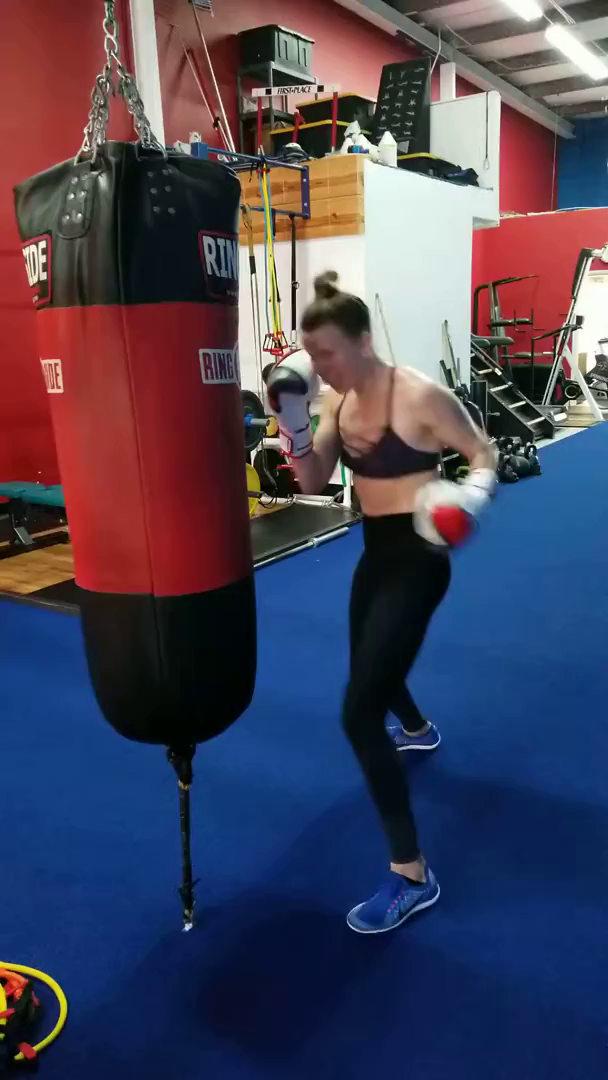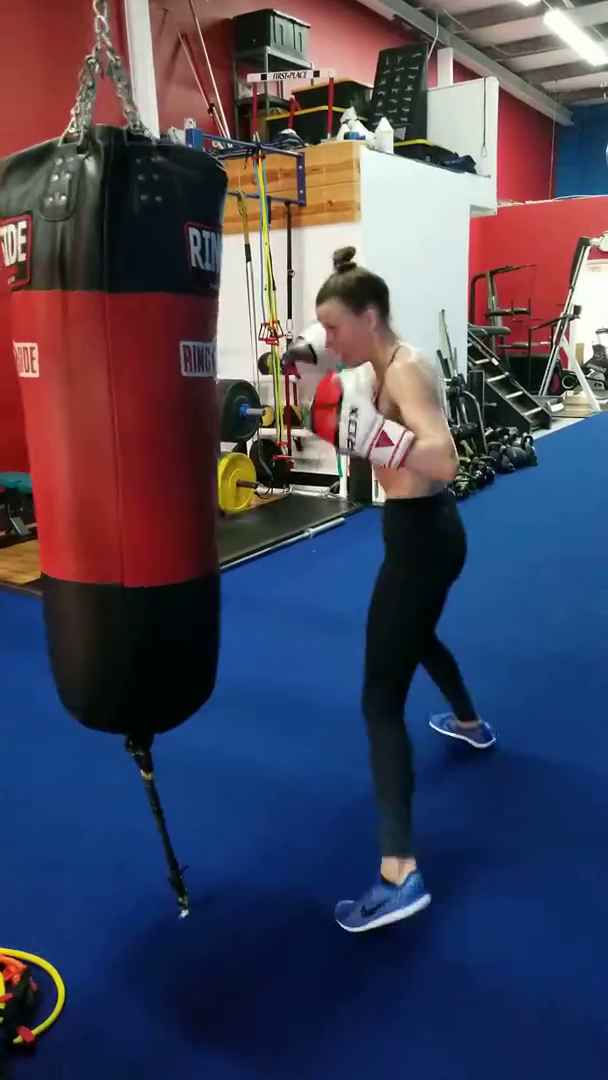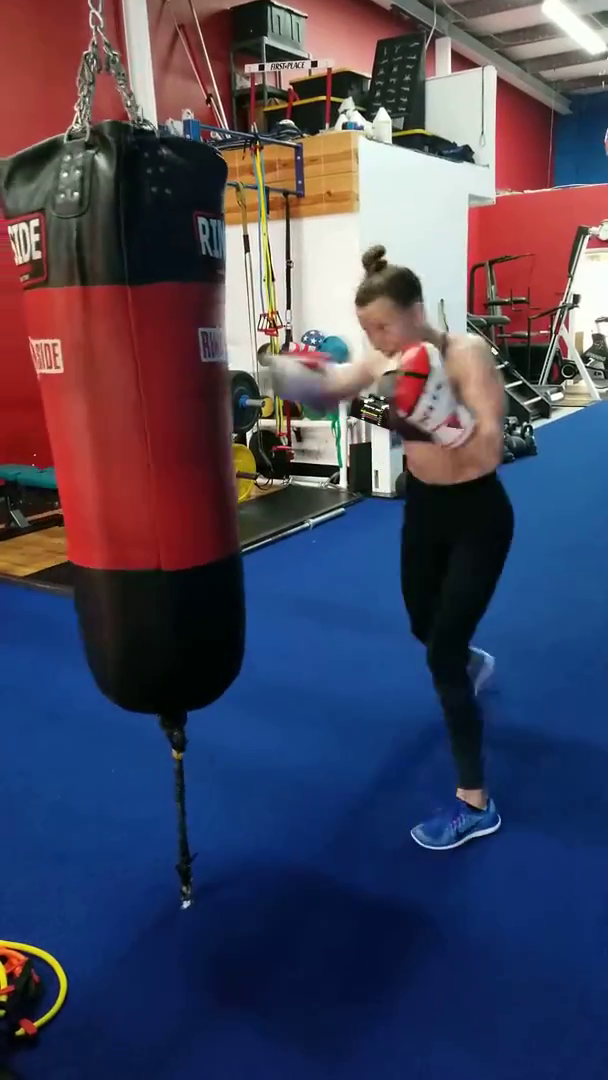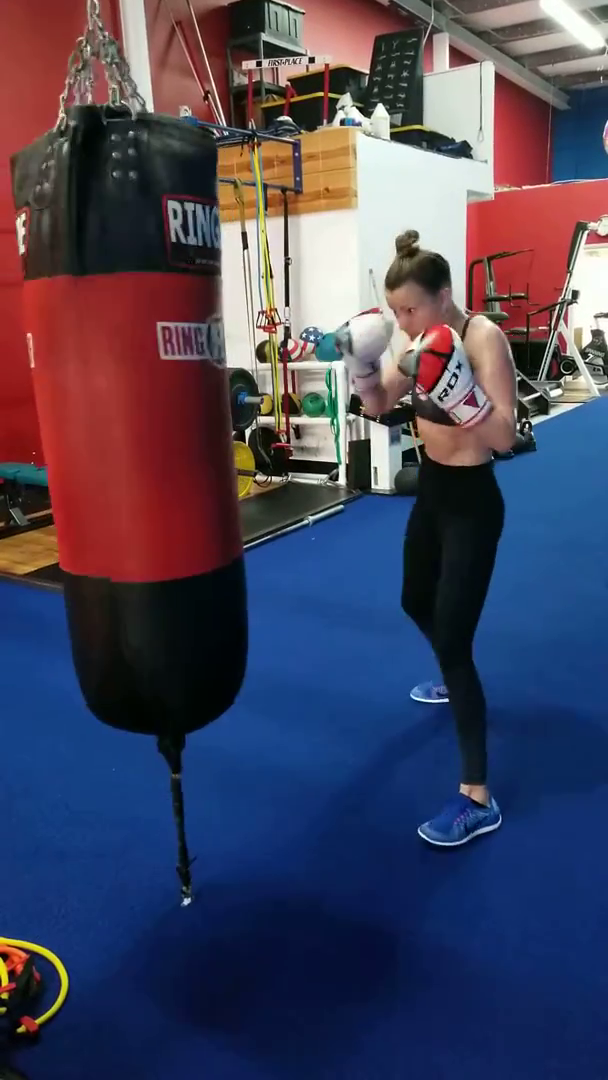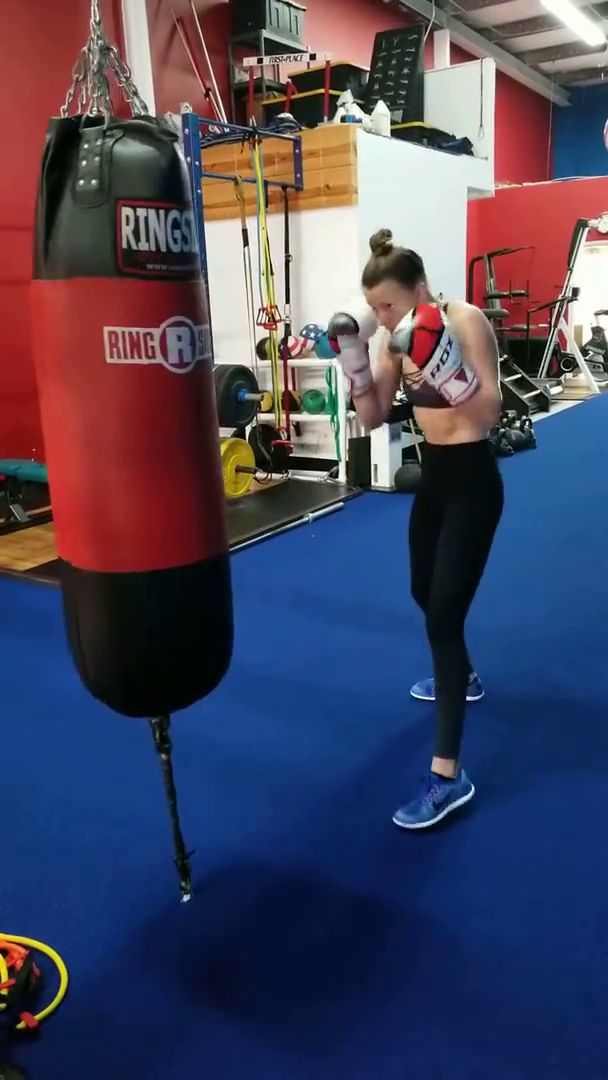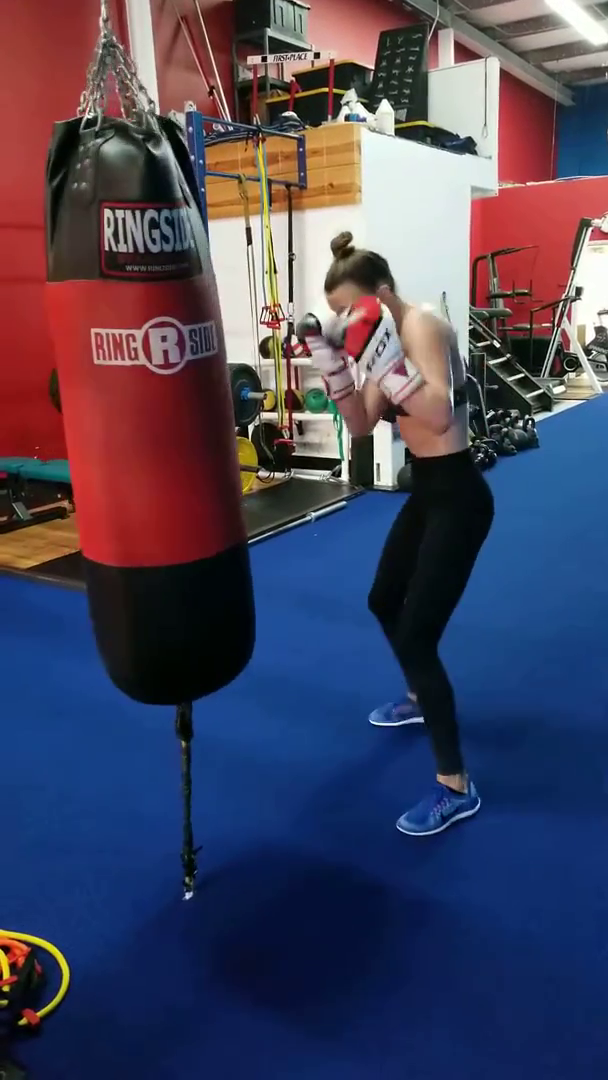
dt=0.4s
person 1, frame 1
left shoulder: (418, 393)
right shoulder: (343, 405)
left elbow: (484, 462)
right elbow: (313, 479)
left wrist: (461, 500)
right wrist: (293, 420)
left hip: (415, 559)
right hip: (381, 552)
left knee: (358, 717)
right knee: (372, 665)
left ankle: (411, 874)
right ankle: (416, 728)
person 1, frame 2
left shoulder: (404, 370)
right shoulder: (390, 366)
left elbow: (441, 464)
left wrist: (362, 426)
right wrist: (326, 398)
left hip: (417, 543)
right hip: (435, 532)
left knee: (380, 702)
right knee: (416, 636)
left ankle: (400, 875)
right ankle: (469, 724)
person 1, frame 3
left shoulder: (466, 354)
right shoulder: (387, 353)
left elbow: (491, 453)
right elbow: (335, 385)
left hip: (481, 515)
right hip: (425, 509)
left knee: (441, 659)
right knee: (425, 624)
left ankle: (474, 801)
right ankle: (472, 663)
person 1, frame 4
left shoulder: (484, 339)
right shoulder: (419, 341)
left elbow: (504, 435)
right elbow: (382, 406)
left wrist: (456, 387)
right wrist: (362, 368)
left hip: (470, 501)
right hip: (432, 489)
left knee: (451, 641)
right knee: (415, 601)
left ankle: (477, 800)
right ankle: (455, 681)
person 1, frame 5
left shoulder: (466, 321)
right shoulder: (396, 341)
left elbow: (490, 408)
right elbow: (371, 416)
left wrist: (444, 358)
right wrist: (355, 356)
left hip: (471, 480)
right hip: (433, 476)
left knee: (442, 617)
right knee: (425, 591)
left ankle: (448, 774)
right ankle: (462, 678)
person 1, frame 6
left shoulder: (421, 326)
right shoulder: (380, 338)
left elbow: (440, 416)
right elbow: (361, 425)
left wrist: (384, 364)
right wrist: (332, 361)
left hip: (458, 497)
right hip: (425, 492)
left knee: (414, 637)
right knee: (382, 604)
left ankle: (454, 787)
right ankle: (422, 700)
